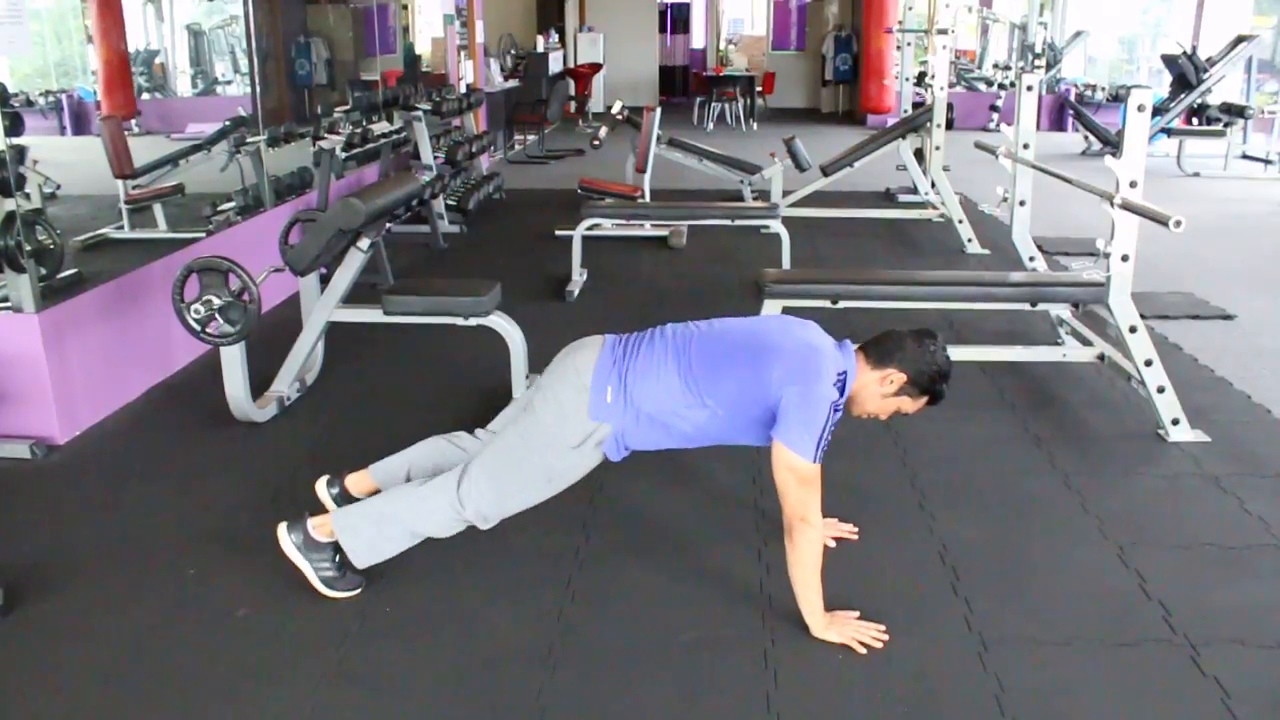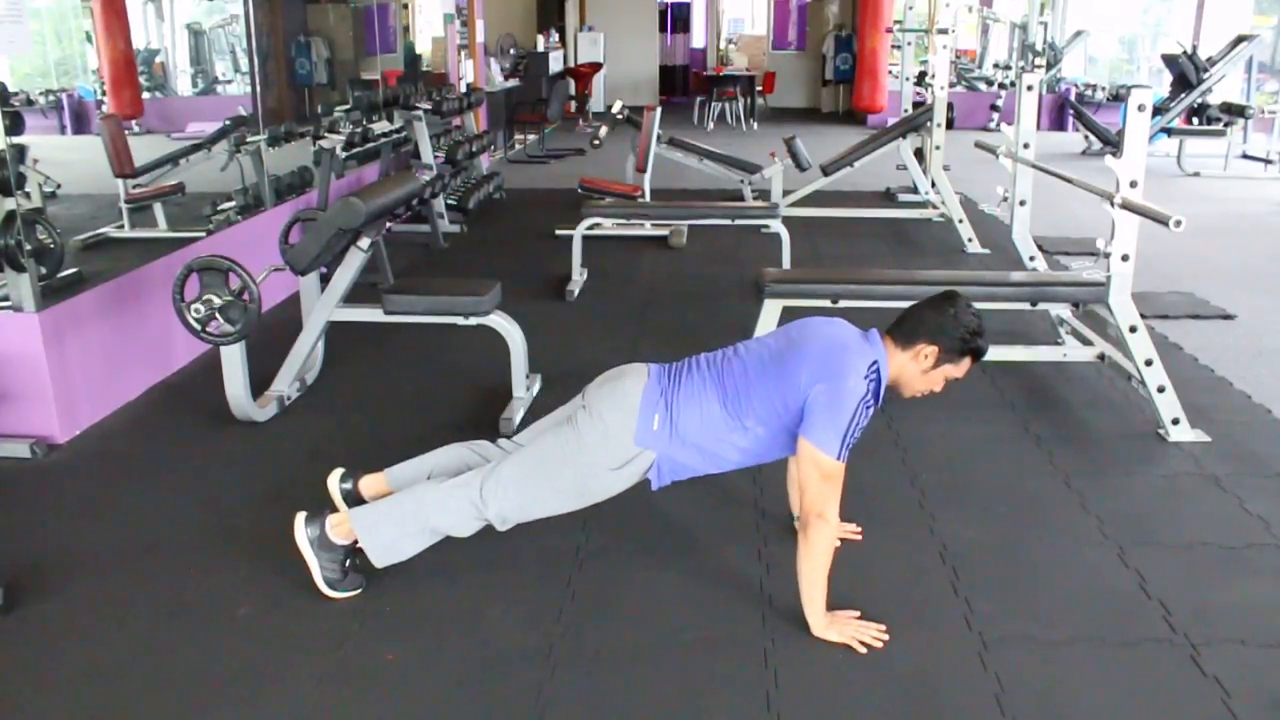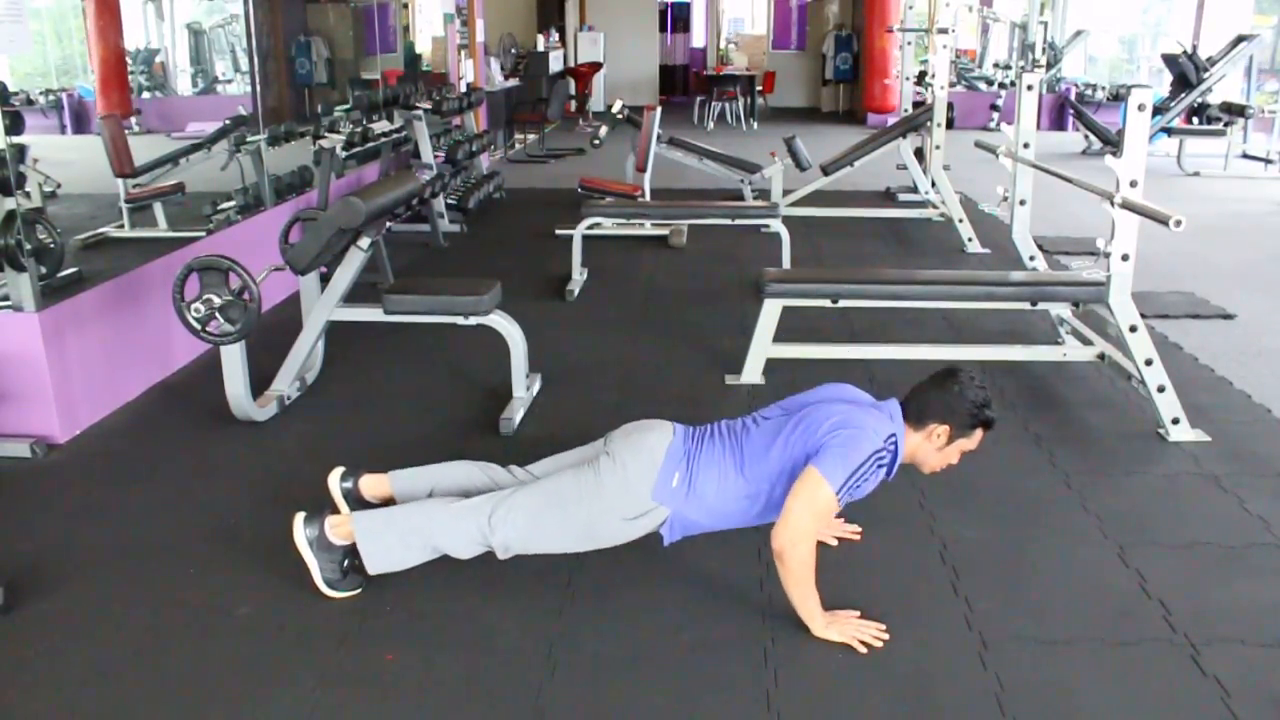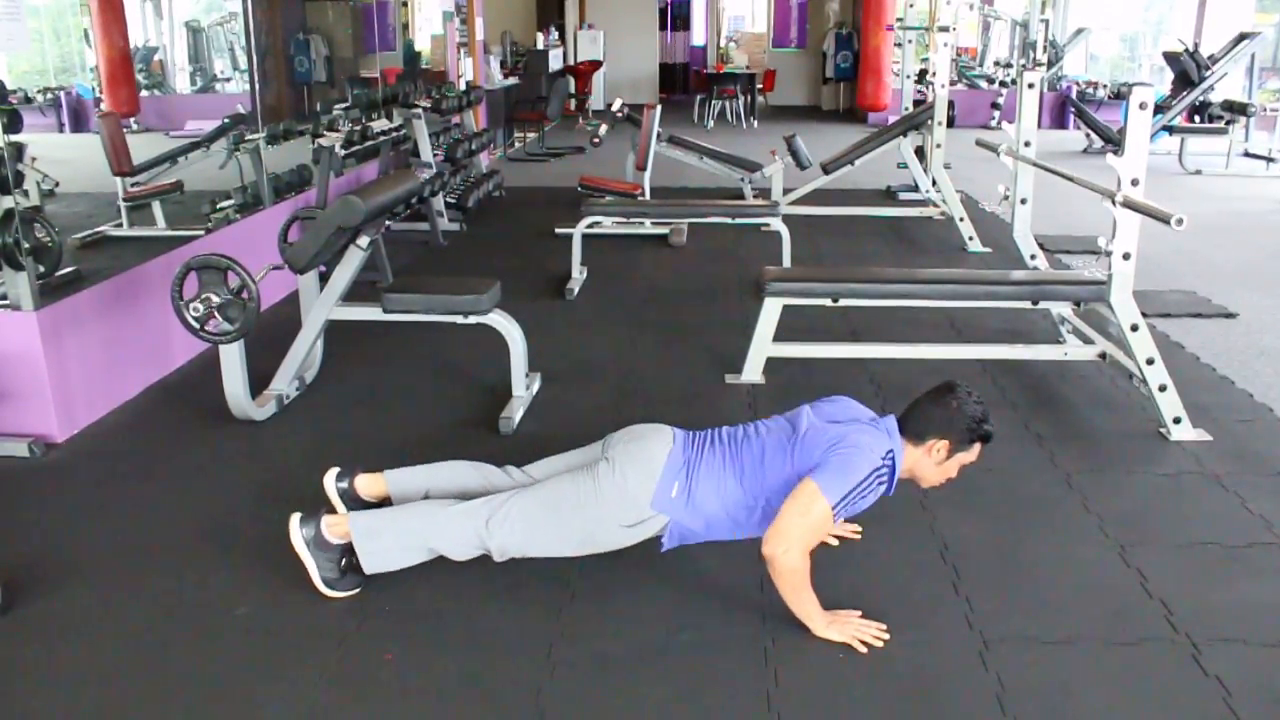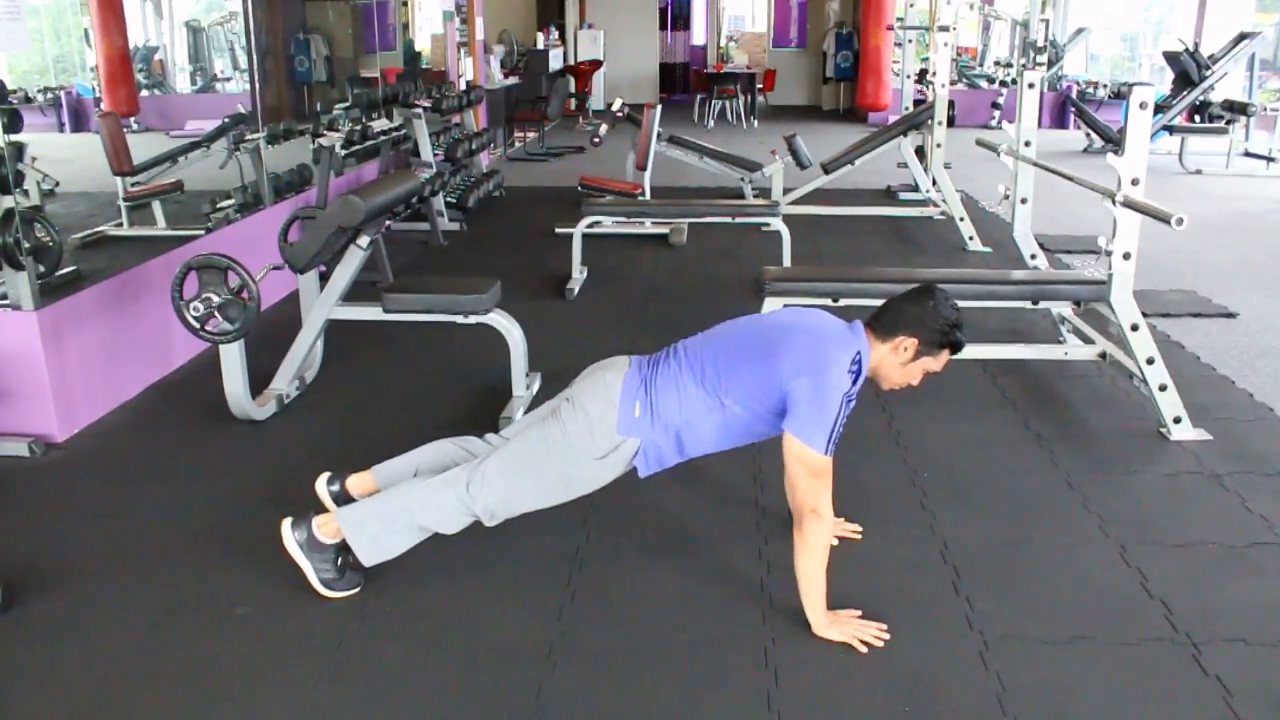
dt=1s
person 1, frame 1
left shoulder: (818, 348)
right shoulder: (817, 389)
left elbow: (786, 448)
right elbow: (799, 519)
left wrist: (808, 521)
right wrist: (818, 620)
left hip: (596, 368)
right hip: (598, 410)
left knee: (482, 448)
right knee: (473, 495)
left ankle: (353, 485)
right ankle: (319, 534)
person 1, frame 2
left shoulder: (842, 337)
right shoulder: (852, 383)
left elbow: (795, 435)
right elbow: (821, 515)
left wrist: (806, 517)
right wrist: (818, 618)
left hip: (636, 395)
right hip: (636, 434)
left knee: (502, 459)
right knee: (493, 497)
left ankle: (362, 487)
right ankle: (333, 531)
person 1, frame 3
left shoulder: (857, 403)
right shoulder: (870, 442)
right elbow: (788, 537)
left wrist: (815, 517)
right wrist: (818, 620)
left hip: (655, 449)
right hip: (652, 487)
left knee: (509, 484)
right knee: (498, 523)
left ankle: (366, 487)
right ankle: (336, 532)
person 1, frame 4
left shoulder: (857, 418)
right shoulder: (868, 459)
right elbow: (779, 548)
left wrist: (814, 514)
right wrist: (817, 620)
left hip: (655, 453)
right hip: (652, 493)
left knee: (506, 485)
right knee: (490, 526)
left ankle: (364, 486)
right ankle: (333, 532)
person 1, frame 5
left shoulder: (829, 331)
right shoulder: (832, 375)
right elbow: (810, 509)
left wrist: (816, 514)
right wrist: (820, 618)
left hip: (623, 392)
right hip: (623, 425)
left knee: (489, 455)
right knee: (480, 490)
left ankle: (353, 486)
right ankle: (322, 533)
